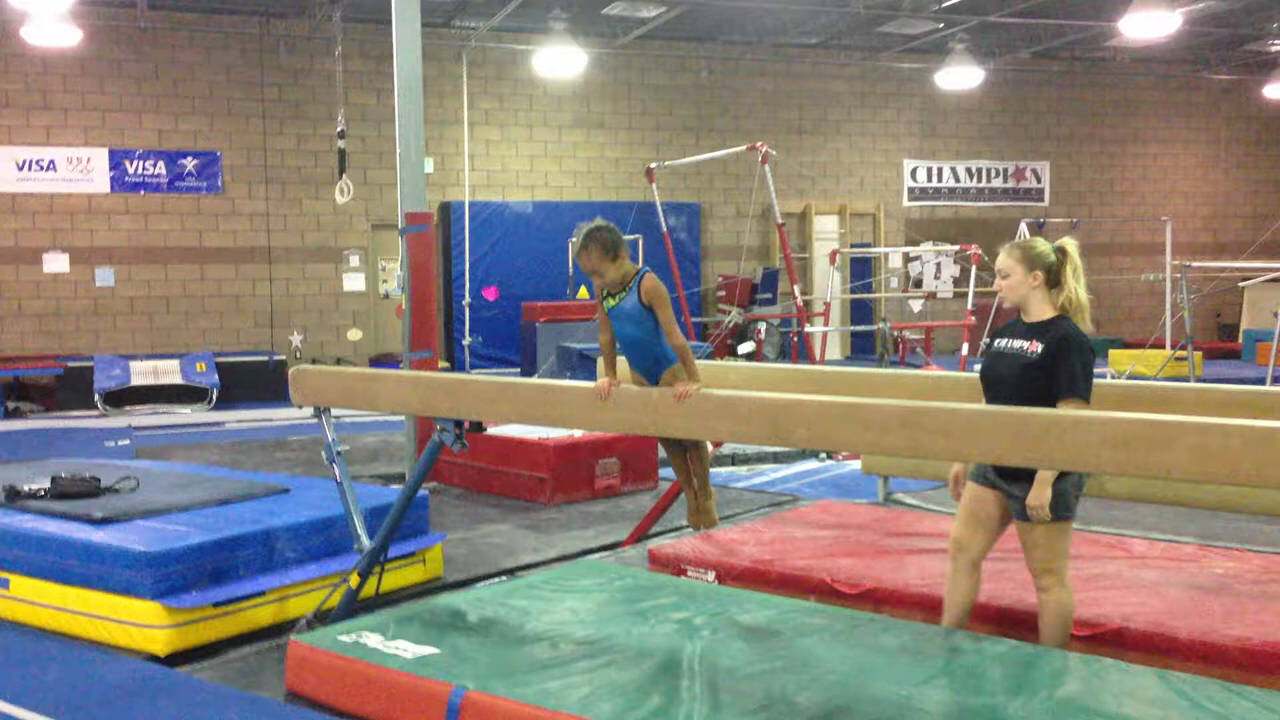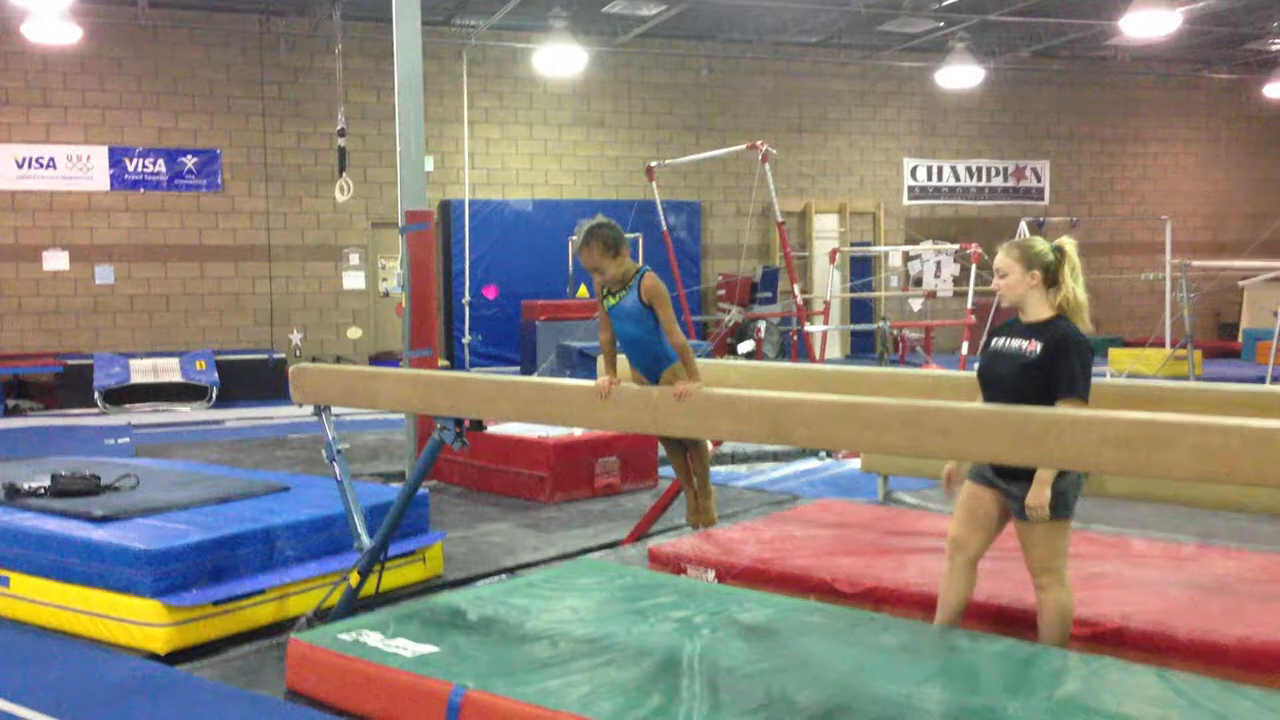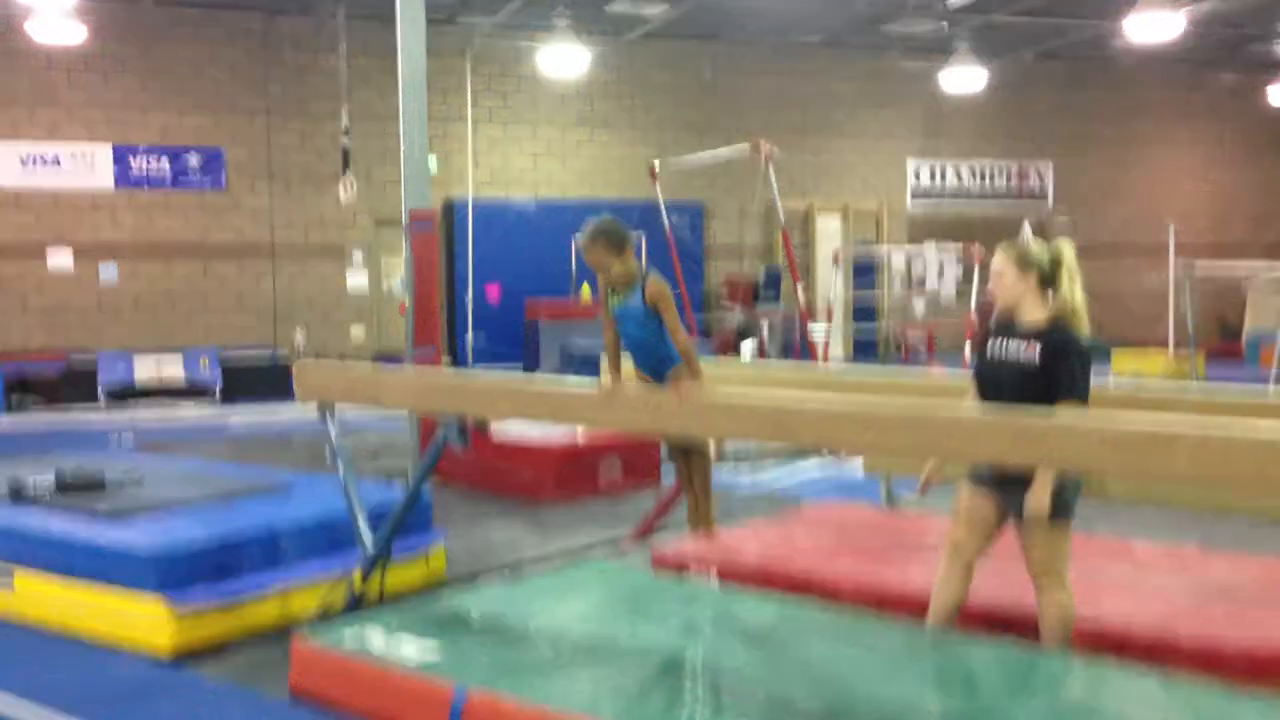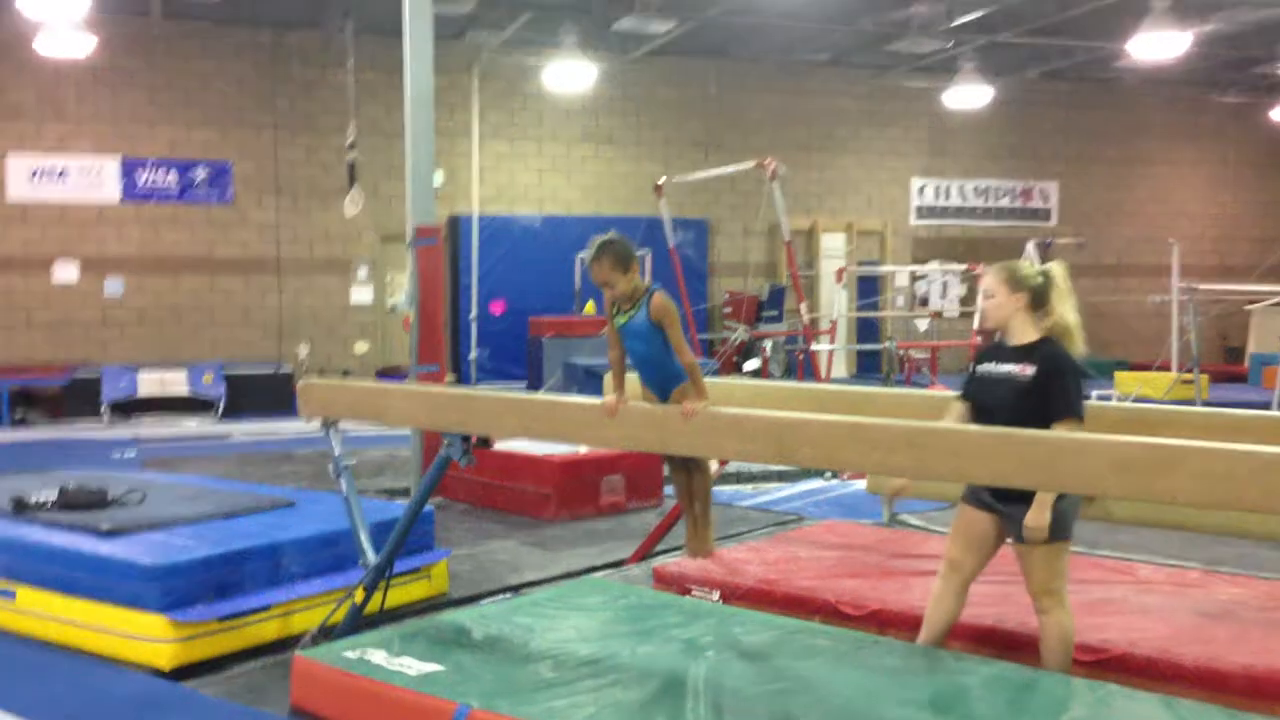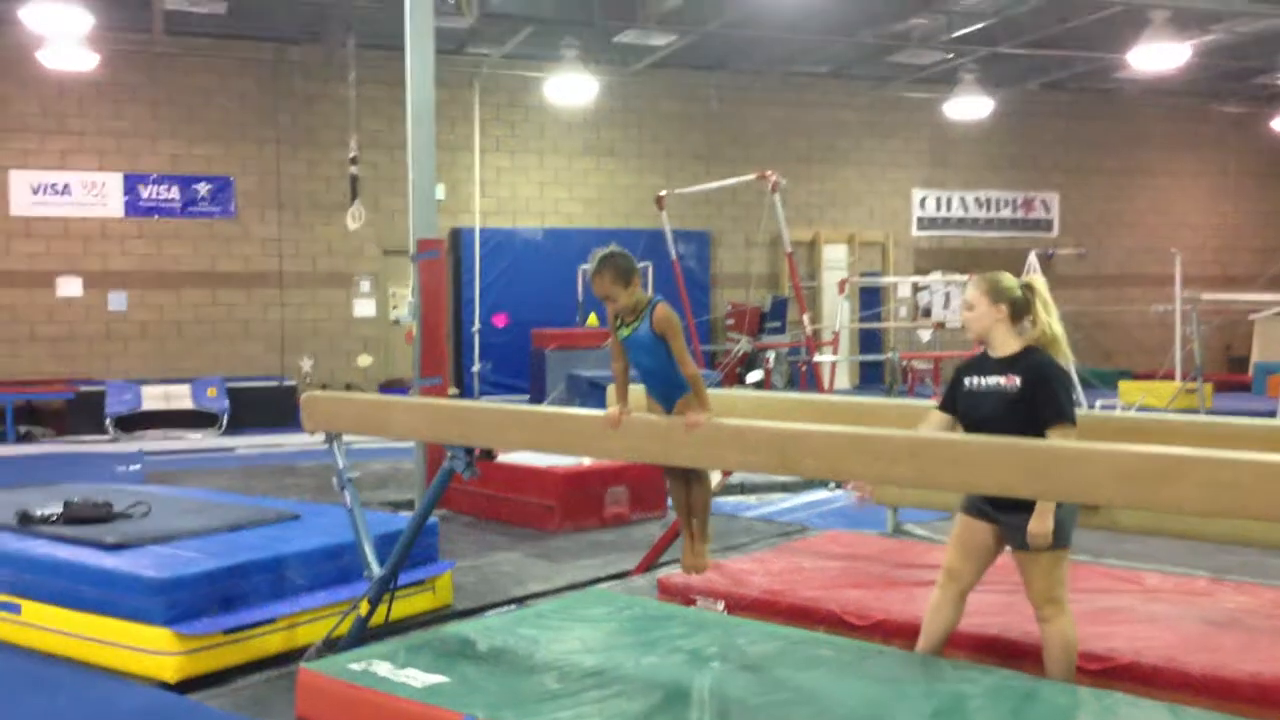
dt=0.1s
person 1, frame 1
left shoulder: (1068, 340)
right shoulder: (1004, 333)
left wrist: (1044, 483)
right wrist: (964, 459)
left hip: (1041, 477)
right hip: (993, 468)
left knee: (1047, 576)
right knee: (962, 551)
person 1, frame 2
left shoulder: (1067, 340)
right shoulder: (1002, 332)
left wrist: (1043, 483)
right wrist: (958, 457)
left hip: (1040, 476)
right hip: (991, 467)
left knee: (1046, 575)
right knee: (958, 549)
person 1, frame 3
left shoulder: (1063, 344)
right shoulder: (999, 336)
right elbow: (977, 405)
left wrist: (1041, 485)
right wrist: (940, 458)
left hip: (1038, 478)
right hip: (990, 471)
left knee: (1047, 579)
right knee: (956, 554)
person 1, frame 4
left shoulder: (1056, 361)
right shoulder: (987, 356)
right elbow: (958, 419)
left wrist: (1042, 505)
left hip: (1036, 498)
right hip: (987, 489)
left knee: (1047, 597)
right knee: (952, 571)
person 1, frame 5
left shoulder: (1043, 370)
right shoulder: (973, 369)
left elbow: (1061, 445)
right elbow: (938, 426)
left wrist: (1045, 510)
left hip: (1031, 507)
right hip: (984, 499)
left knee: (1048, 605)
right knee: (950, 581)
person 2, frame 1
left shoulder: (648, 284)
right shoulder: (601, 288)
left elbow: (674, 335)
right elbow: (606, 334)
left wrist: (694, 380)
right wrist: (609, 375)
left hip: (668, 368)
right hip: (639, 372)
left knee: (689, 435)
right knee: (665, 437)
left ankle: (705, 494)
right ankle: (690, 495)
person 2, frame 2
left shoulder: (648, 283)
right shoulder: (601, 286)
left elbow: (674, 334)
right elbow: (606, 333)
left wrist: (694, 379)
right wrist: (609, 374)
left hip: (669, 367)
right hip: (639, 370)
left knee: (689, 434)
right knee: (665, 436)
left ankle: (705, 493)
right ankle: (690, 495)
person 2, frame 3
left shoulder: (652, 285)
right shoulder: (606, 287)
left elbow: (678, 335)
right elbow: (611, 334)
left wrist: (695, 379)
right wrist: (614, 375)
left hip: (673, 369)
right hip: (645, 372)
left knee: (691, 438)
right knee: (671, 439)
left ankle: (705, 501)
right ankle: (691, 500)
person 2, frame 4
left shoulder: (658, 302)
right shoulder: (611, 304)
left elbow: (683, 353)
right elbow: (616, 351)
left wrist: (701, 398)
right wrist: (617, 393)
left hip: (679, 386)
right hip: (651, 389)
left knee: (693, 456)
right knee: (672, 458)
left ankle: (704, 522)
right ankle: (690, 523)
person 2, frame 5
left shoulder: (660, 313)
right shoulder: (615, 316)
left elbow: (686, 365)
right elbow: (619, 363)
left wrist: (703, 409)
right wrist: (620, 404)
left hip: (684, 395)
right hip: (656, 397)
left knee: (694, 466)
right knee: (671, 468)
left ankle: (701, 540)
right ankle: (687, 537)
